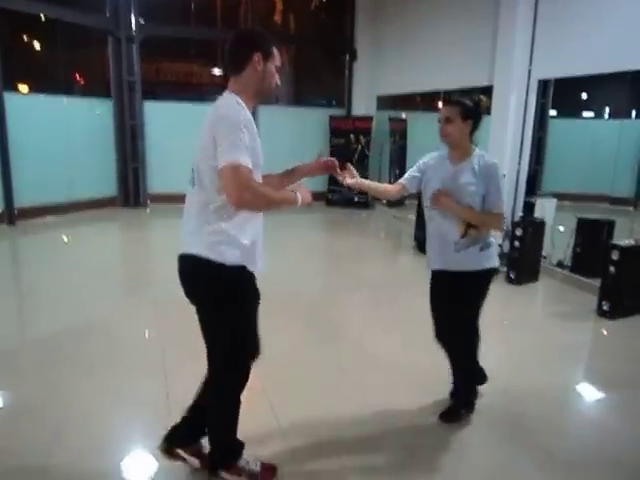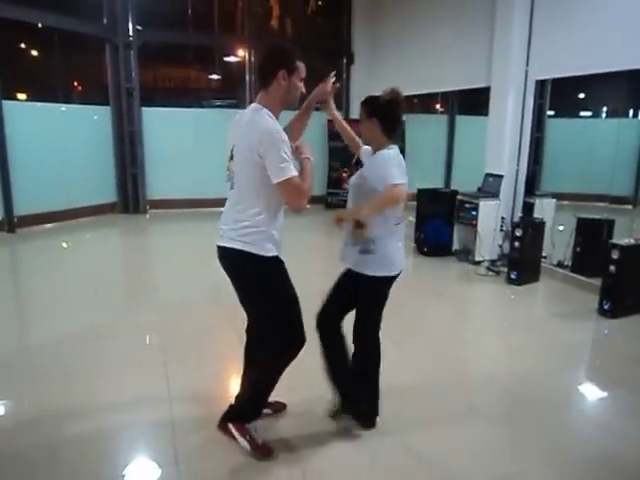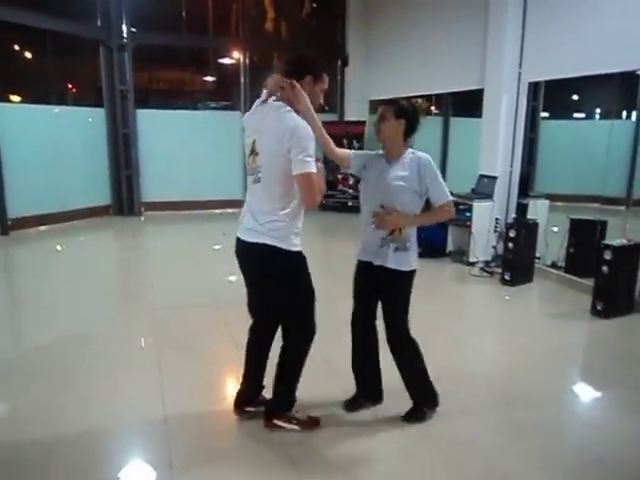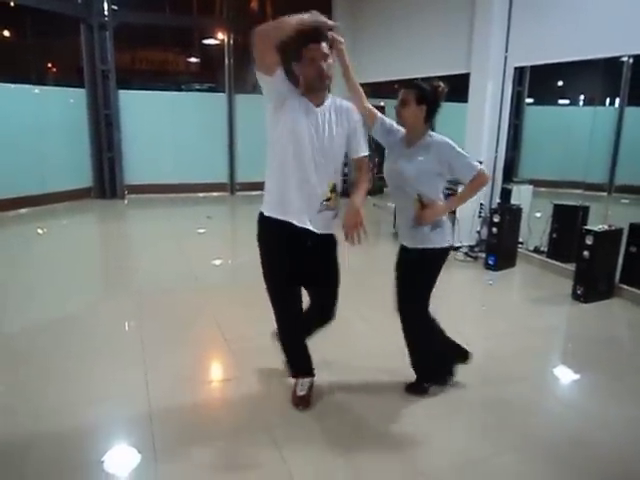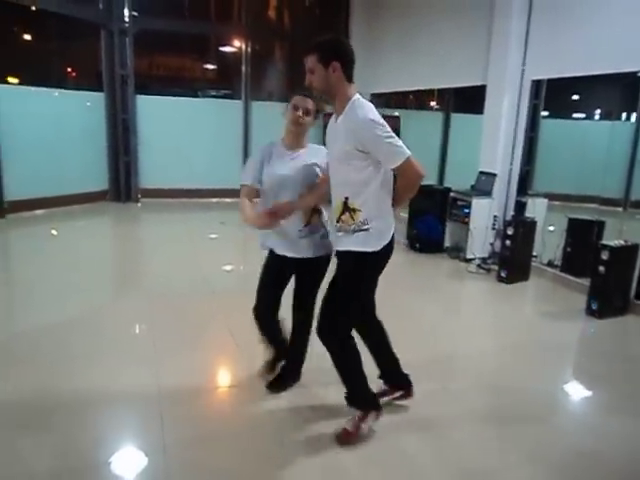
dt=1s
person 1, frame 1
left shoulder: (232, 113)
right shoulder: (232, 114)
left elbow: (253, 182)
right elbow: (243, 193)
left wrist: (304, 170)
right wrist: (295, 196)
left hip: (215, 260)
right hip: (217, 263)
left knee: (234, 357)
right knee: (234, 363)
left ankle: (185, 436)
person 1, frame 2
left shoulder: (247, 120)
right shoulder: (266, 130)
left elbow: (286, 138)
right elbow: (297, 199)
left wrist: (314, 103)
right wrist: (308, 162)
left hip: (235, 246)
right hip: (254, 252)
left knee: (263, 326)
right knee: (289, 335)
left ankle: (251, 399)
right ankle: (241, 415)
person 1, frame 3
left shoulder: (257, 115)
right shoulder: (297, 129)
left elbow: (265, 98)
right elbow: (310, 197)
left wrist: (275, 83)
right wrist: (320, 174)
left hip: (248, 241)
right hip: (278, 249)
left knee: (264, 323)
right knee: (300, 330)
left ankle: (249, 398)
right ankle: (280, 409)
person 1, frame 4
left shoulder: (344, 112)
right shoulder: (282, 100)
left elbow: (363, 166)
right elbow: (263, 39)
left wrist: (355, 203)
right wrist: (309, 19)
left hip: (322, 230)
right hip: (277, 225)
left knee: (324, 307)
right knee: (286, 306)
left ankle: (290, 336)
right ankle: (302, 373)
person 1, frame 5
left shoulder: (362, 121)
right shoulder: (338, 121)
left elbow: (411, 175)
left wrist: (384, 209)
right wrist: (290, 207)
left hip: (366, 244)
right hip: (353, 242)
left knee: (332, 324)
right knee: (359, 316)
left ankle: (365, 406)
right ankle: (397, 381)
person 2, frame 1
left shoulder: (486, 167)
right shoulder: (430, 163)
left elbow: (496, 221)
right elbow: (396, 190)
left wrist: (455, 207)
right wrist: (360, 183)
left hip: (477, 263)
right hip: (441, 263)
left knee: (464, 330)
right knee: (445, 330)
left ankle: (464, 397)
right ankle: (471, 376)
person 2, frame 2
left shoulder: (383, 161)
right shoulder: (386, 153)
left elbow: (399, 195)
right elbow: (358, 145)
left wrist: (353, 212)
right wrist: (332, 113)
left hip: (369, 264)
right hip: (388, 262)
left knee: (327, 321)
right knee: (367, 330)
left ankle: (354, 397)
right ankle: (365, 406)
person 2, frame 3
left shoulder: (420, 163)
right shoulder: (370, 160)
left elbow: (446, 210)
right elbow: (332, 151)
left wrist: (405, 220)
right wrist: (307, 110)
left hip: (398, 262)
right hip: (369, 257)
left knee: (397, 331)
right knee: (361, 324)
left ankle: (425, 397)
right ankle: (368, 390)
person 2, frame 4
left shoulder: (440, 146)
right shoulder: (394, 136)
left elbow: (480, 177)
right elbow: (362, 106)
left wrist: (445, 207)
right wrist: (342, 58)
left hip: (432, 242)
right hip: (409, 239)
left knee: (412, 308)
right knee: (411, 306)
left ankle: (433, 372)
right ankle: (450, 354)
person 2, frame 5
left shoulder: (321, 155)
right shoulder: (267, 152)
right elbow: (247, 193)
right wrist: (250, 215)
left hip: (315, 249)
right hip: (279, 247)
left knee: (303, 310)
right knee: (263, 309)
left ankle: (290, 368)
right ankle: (279, 351)
